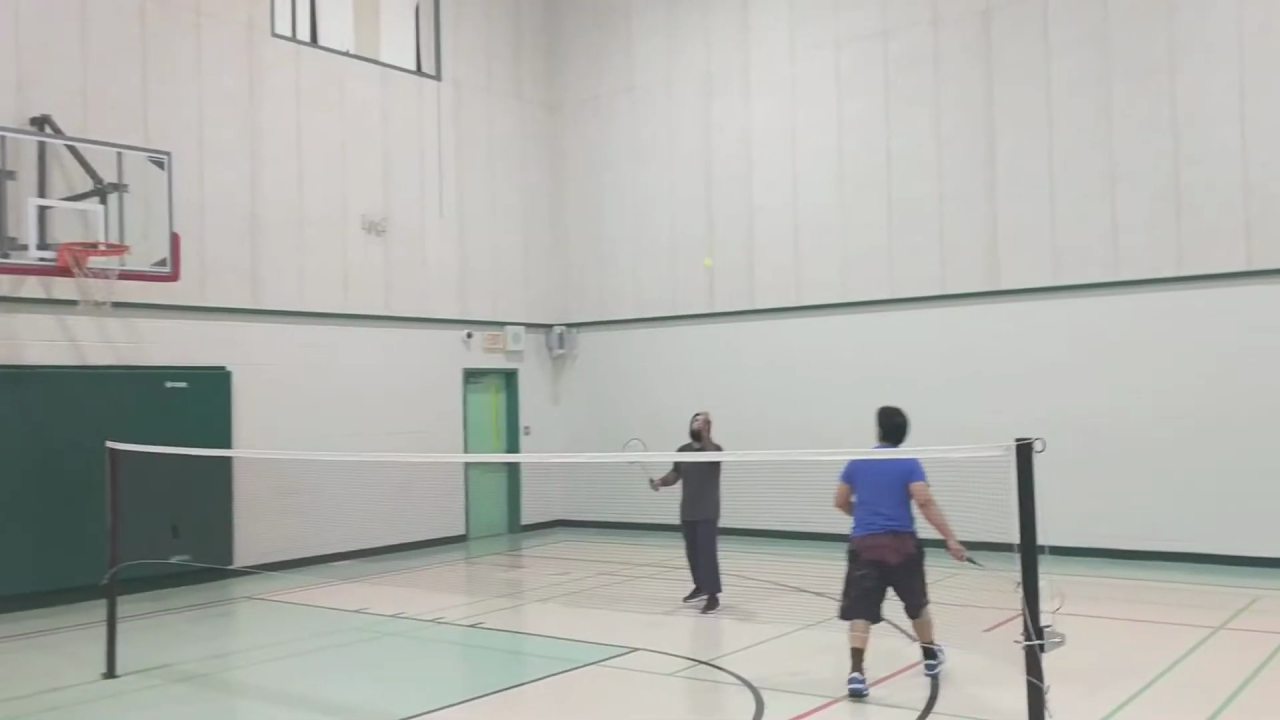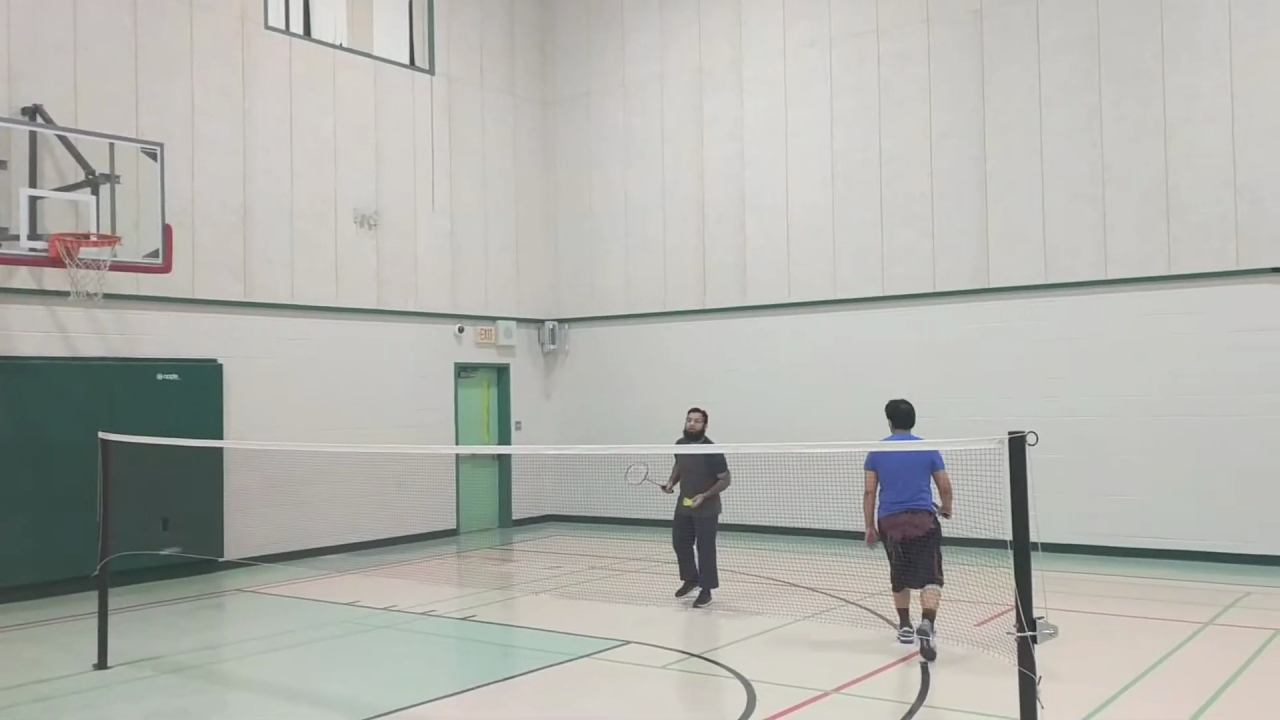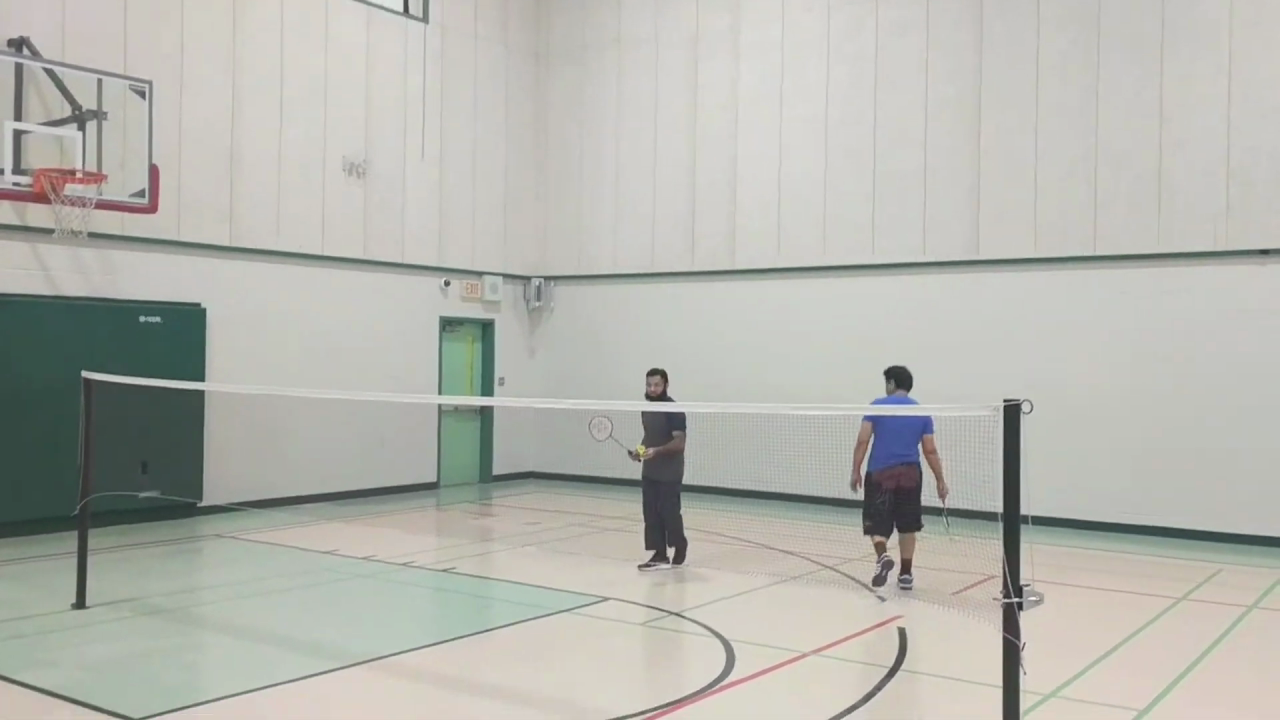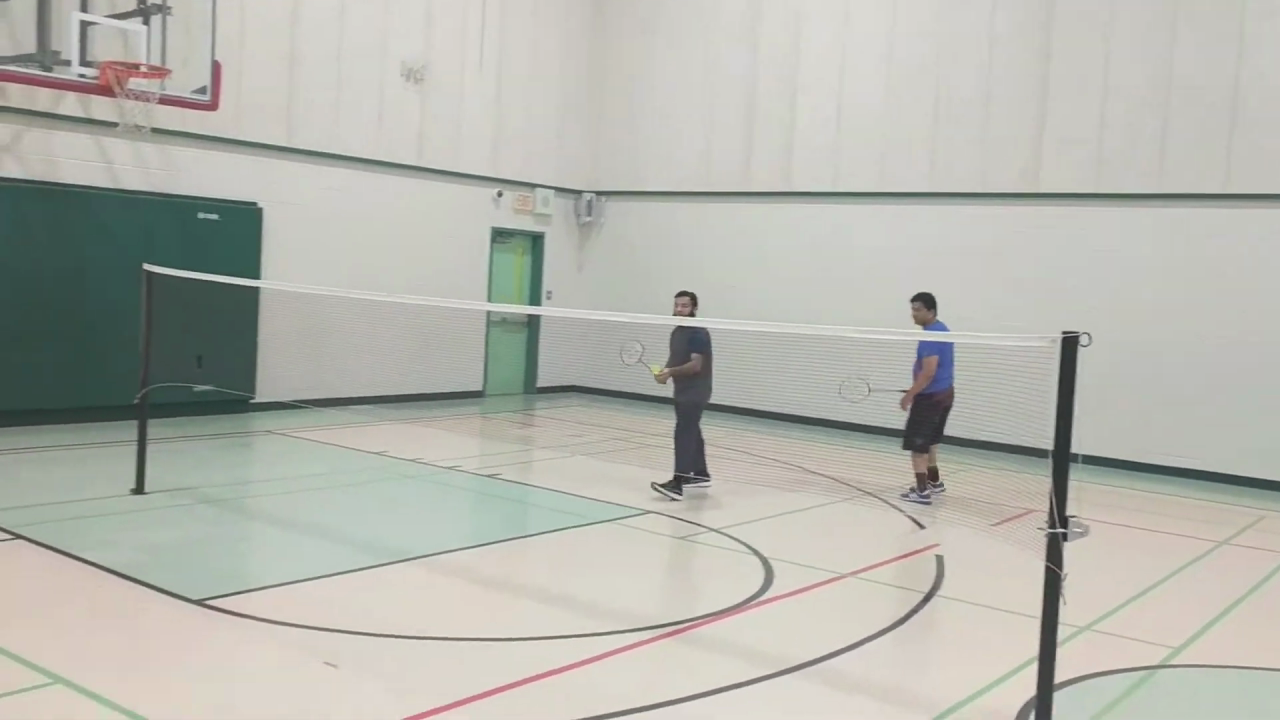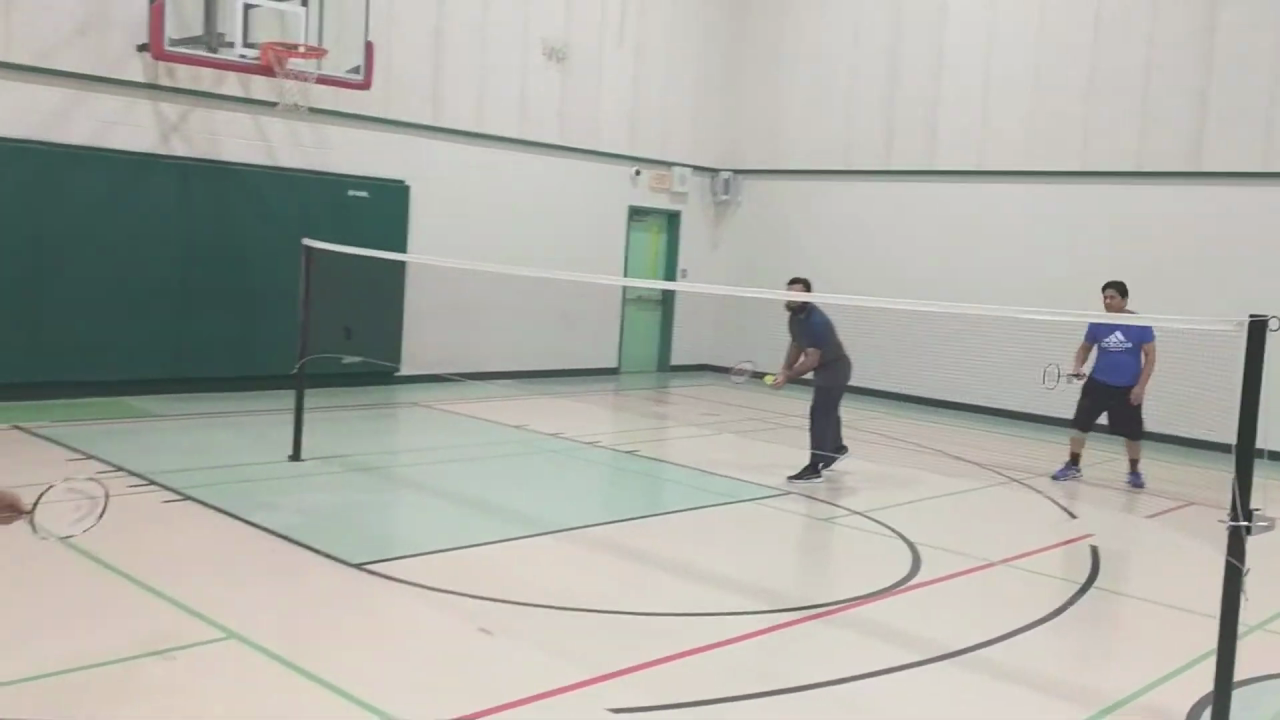
dt=0.7s
person 1, frame 1
left shoulder: (857, 462)
right shoulder: (909, 464)
left elbow: (841, 502)
right elbow: (925, 503)
right wrist: (951, 539)
left hip: (863, 544)
right hip: (902, 543)
left knee: (860, 614)
right knee: (916, 605)
left ankle: (857, 674)
right ankle: (931, 656)
person 1, frame 2
left shoulder: (876, 452)
right shoulder: (928, 450)
left elbow: (869, 492)
right elbow: (945, 489)
left wrist: (869, 526)
right wrist: (946, 508)
left hip: (890, 521)
right hip: (922, 521)
left knee: (899, 577)
right knee: (929, 580)
left ankle: (905, 627)
right ankle: (926, 625)
person 1, frame 3
left shoulder: (878, 405)
right shoulder: (922, 412)
left elbow: (862, 440)
right elbow: (930, 450)
left wrist: (856, 471)
right wrist: (941, 481)
left hip: (880, 474)
right hip: (910, 473)
left knee: (877, 527)
right knee: (908, 527)
left ankle: (882, 557)
right ankle: (906, 574)
person 1, frame 4
left shoulder: (930, 336)
right shoulder: (940, 330)
left elbow: (928, 371)
left wrist: (909, 396)
right wrist: (916, 390)
left hip: (931, 396)
right hip: (944, 393)
left knee: (917, 443)
right knee: (928, 440)
left ankle: (923, 491)
right ankle: (934, 481)
person 1, frame 5
left shoulder: (1140, 324)
right shoulder: (1098, 324)
left elbow: (1150, 356)
right elbow: (1084, 348)
left wrist: (1141, 386)
right wrist: (1078, 367)
left hip: (1128, 388)
right hip: (1098, 384)
left knee: (1132, 432)
right knee: (1079, 425)
left ankle: (1134, 471)
right ankle: (1073, 467)
person 2, frame 1
left shoulder: (715, 449)
right shoulder: (682, 451)
left elbow: (709, 453)
right elbow: (675, 474)
left wrist: (704, 431)
right wrist: (661, 481)
left hip: (707, 512)
right hip: (687, 511)
left knee: (707, 552)
right knee: (692, 551)
left ankle: (712, 596)
right ankle: (700, 586)
person 2, frame 2
left shoulder: (712, 451)
right shoulder: (680, 444)
left elbow: (725, 480)
left wrist: (705, 495)
right wrist: (672, 482)
left hip: (706, 509)
right hip: (683, 506)
left knee: (705, 549)
right knee: (680, 544)
left ankle: (706, 590)
right ankle: (691, 579)
person 2, frame 3
left shoulder: (674, 410)
right shoulder: (647, 409)
left elbow: (679, 442)
left wrist: (657, 451)
right wrist: (640, 450)
left hip: (669, 471)
right hip: (649, 470)
left knee: (668, 510)
right knee: (650, 513)
left ankle: (679, 546)
right ankle: (660, 555)
person 2, frame 4
left shoulder: (698, 332)
right shoulder: (676, 332)
left elbow: (696, 365)
left wrist: (671, 372)
right wrist: (665, 372)
left hip: (696, 392)
right hip: (682, 390)
left knee: (684, 434)
right knee: (691, 432)
left ankle: (677, 483)
right ankle: (701, 474)
person 2, frame 5
left shoulder: (816, 321)
right shoulder: (795, 317)
left elbow: (812, 361)
right elbow: (796, 345)
left wrist: (787, 377)
right wrist: (784, 370)
left hip: (834, 370)
right hip: (825, 369)
left knee: (820, 415)
right knee: (827, 412)
left ankle: (814, 468)
right ankle: (837, 447)
